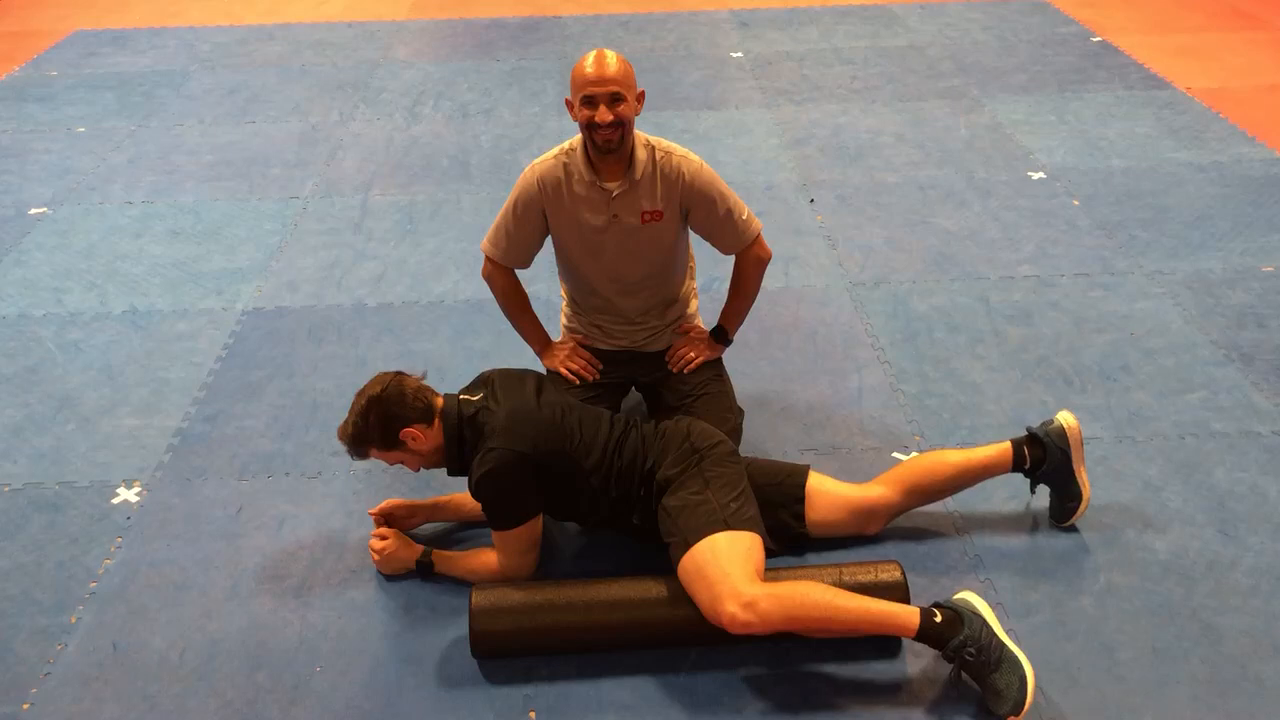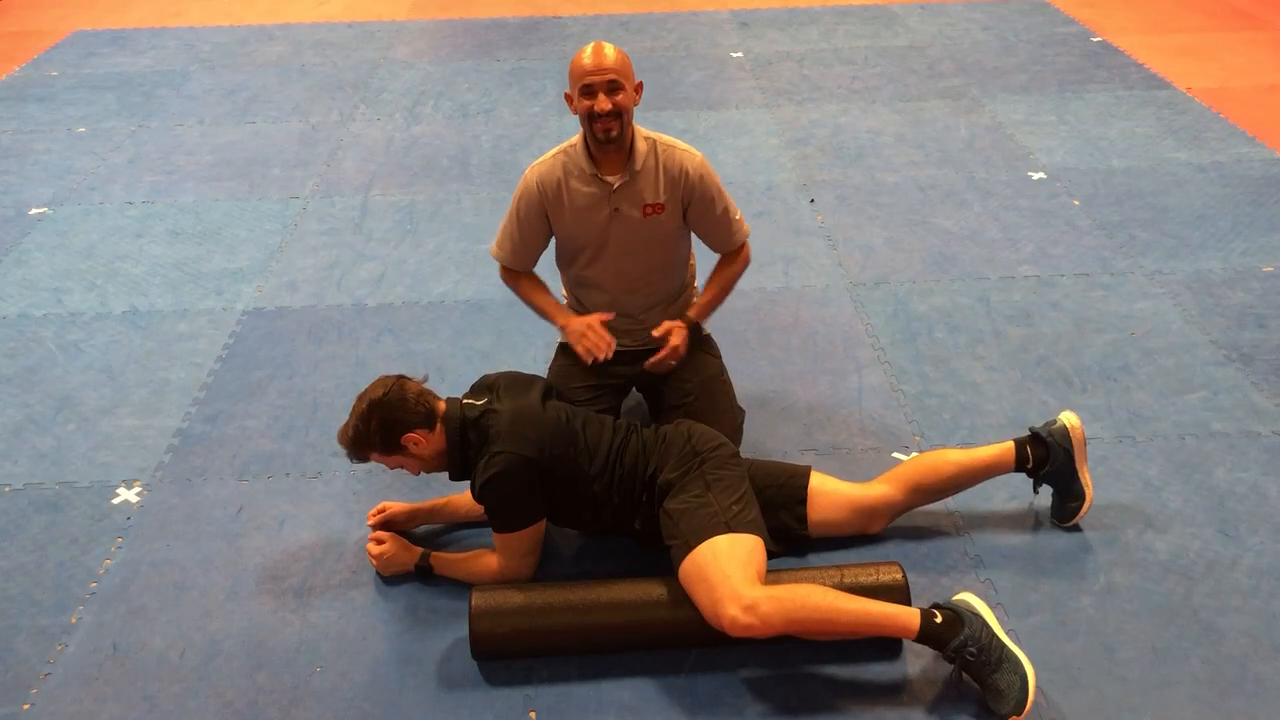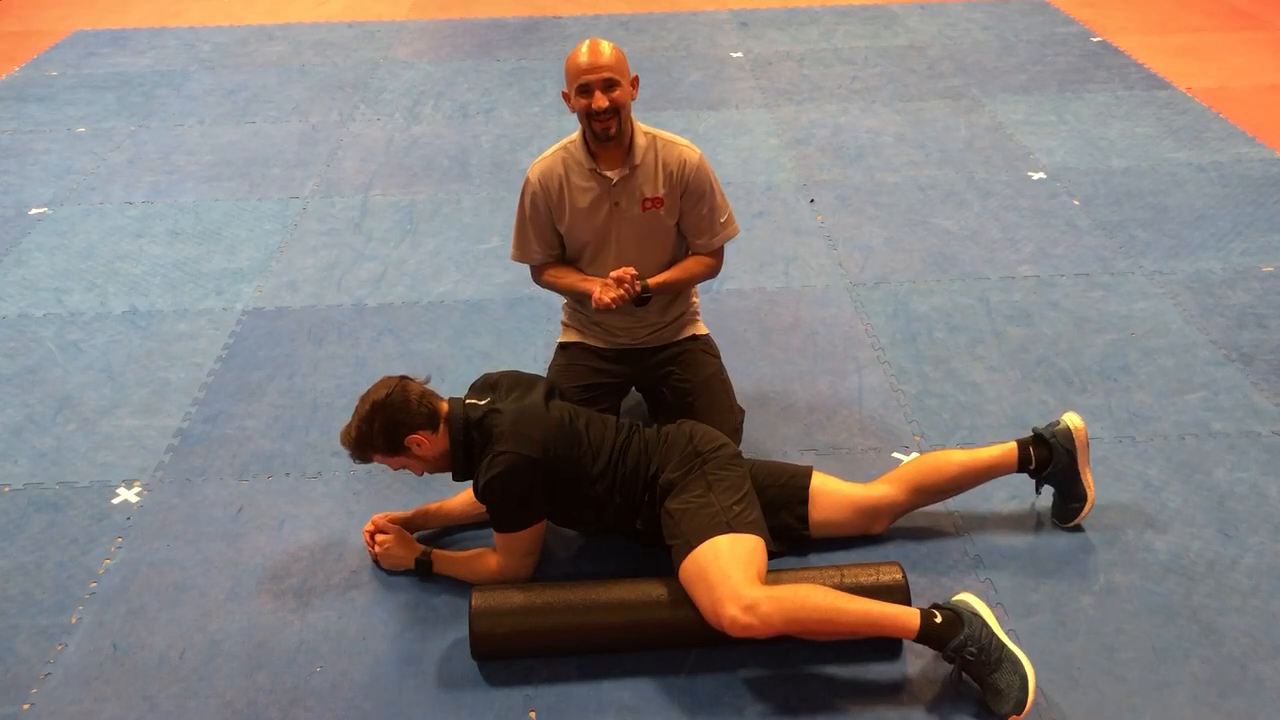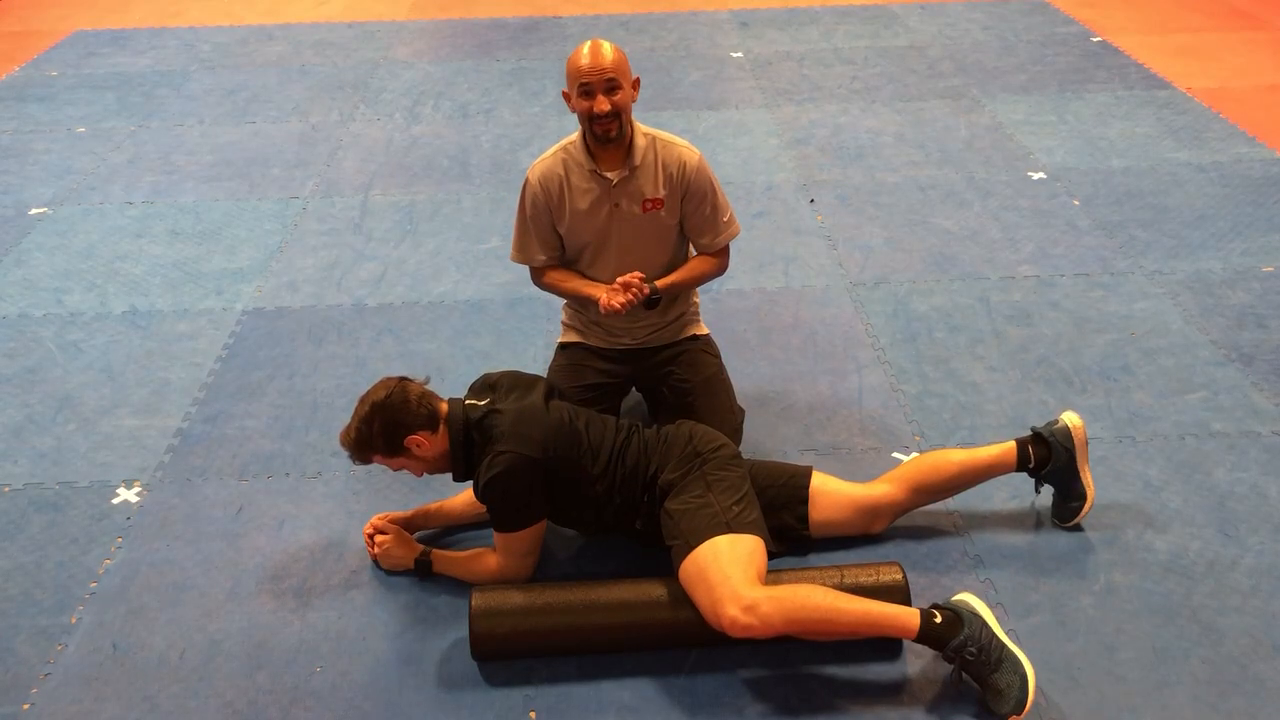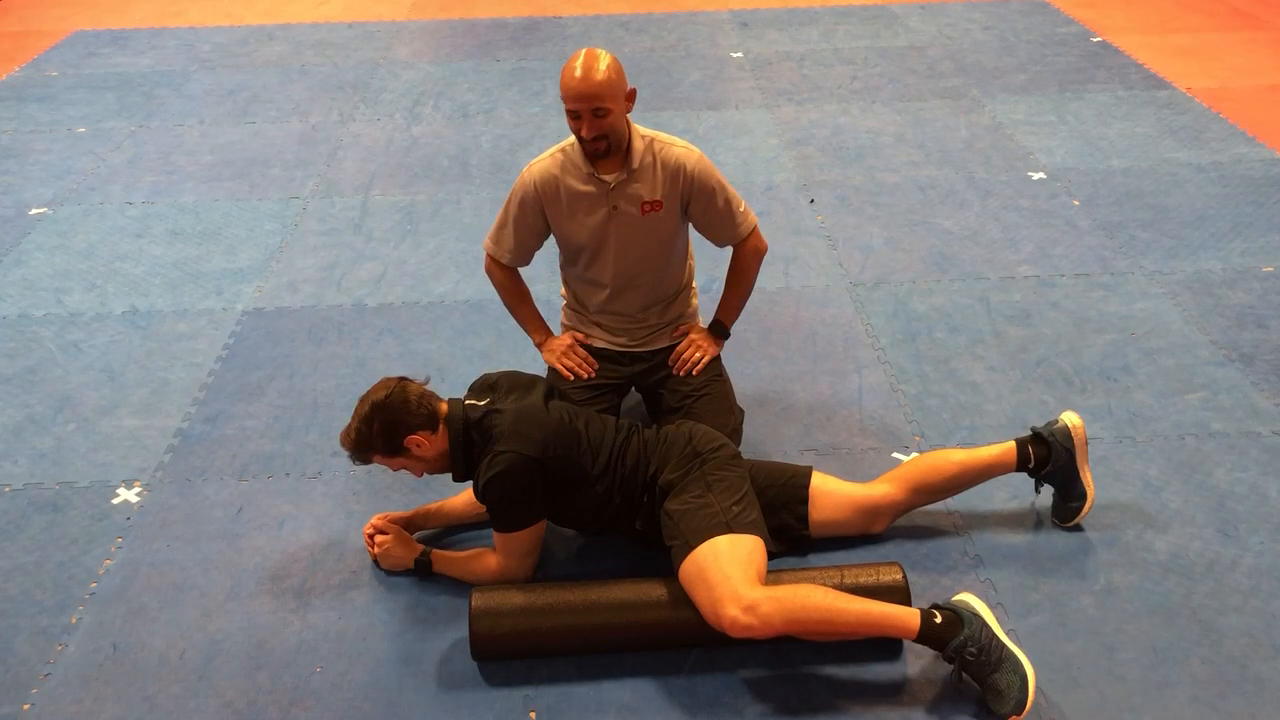
dt=1s
person 1, frame 1
left shoulder: (495, 453)
right shoulder: (482, 391)
left elbow: (515, 563)
left wrist: (417, 559)
right wrist: (421, 511)
left hip: (682, 475)
right hip: (689, 454)
left knee: (739, 607)
right knee: (872, 505)
left ankle: (941, 624)
right ankle: (1035, 448)
person 1, frame 2
left shoulder: (501, 457)
right shoulder: (484, 395)
left elbow: (515, 565)
left wrist: (417, 561)
right wrist: (416, 513)
left hip: (685, 478)
right hip: (691, 458)
left knee: (741, 611)
right knee: (876, 504)
left ankle: (942, 625)
right ankle: (1038, 449)
person 1, frame 3
left shoulder: (507, 456)
right shoulder: (486, 393)
left elbow: (513, 564)
left wrist: (418, 559)
right wrist: (413, 518)
left hip: (687, 476)
right hip: (693, 458)
left knee: (741, 610)
right knee: (879, 504)
left ankle: (942, 625)
right ankle: (1041, 450)
person 1, frame 4
left shoulder: (507, 454)
right shoulder: (486, 392)
left elbow: (513, 565)
left wrist: (418, 558)
right wrist: (415, 517)
left hip: (687, 478)
right hip: (690, 459)
left knee: (740, 611)
right knee: (878, 504)
left ankle: (942, 625)
right ankle: (1041, 448)
person 1, frame 5
left shoulder: (506, 454)
right shoulder: (485, 393)
left elbow: (513, 565)
left wrist: (418, 558)
right wrist: (414, 517)
left hip: (687, 478)
right hip: (691, 459)
left knee: (740, 611)
right knee: (878, 504)
left ankle: (943, 625)
right ankle: (1041, 448)
person 2, frame 1
left shoulder: (681, 171)
right shoulder: (544, 179)
left elbow: (755, 252)
right elbow: (496, 267)
left wrist: (721, 336)
right wrist: (543, 347)
left hip: (674, 340)
right hip: (587, 344)
left ankle: (656, 396)
right ankle: (620, 394)
person 2, frame 2
left shoulder: (684, 166)
right shoulder: (545, 179)
left elbow: (737, 254)
right elbow: (512, 269)
left wrist: (691, 322)
right wrist: (567, 321)
left hip: (669, 335)
right hip: (590, 337)
left ankle: (657, 396)
right ankle: (623, 394)
person 2, frame 3
left shoulder: (683, 161)
right shoulder: (546, 176)
left elbow: (709, 257)
right elbow: (543, 266)
left wrist: (644, 287)
right wrist: (595, 286)
left hip: (674, 333)
right hip: (588, 338)
left ankle: (654, 391)
right ankle: (626, 388)
person 2, frame 4
left shoulder: (682, 162)
right shoulder: (546, 176)
left elbow: (716, 257)
right elbow: (543, 269)
left wrist: (653, 289)
right wrist: (600, 292)
left hip: (674, 333)
right hip: (588, 339)
left ankle: (655, 391)
right ankle: (623, 390)
person 2, frame 5
left shoulder: (681, 164)
right shoulder: (542, 178)
left elbow: (751, 245)
right elbow: (499, 262)
left wrist: (718, 330)
right wrist: (543, 338)
left hip: (672, 338)
right hip: (588, 342)
left ankle: (653, 393)
right ankle: (624, 390)
